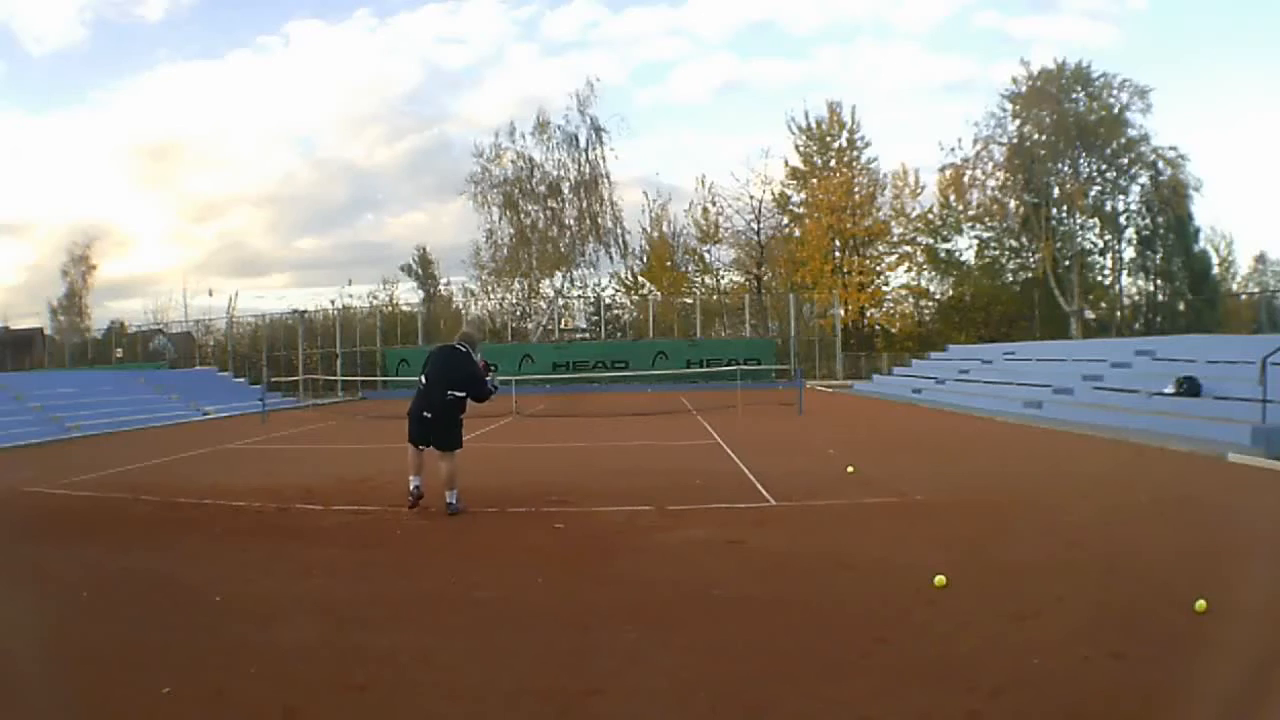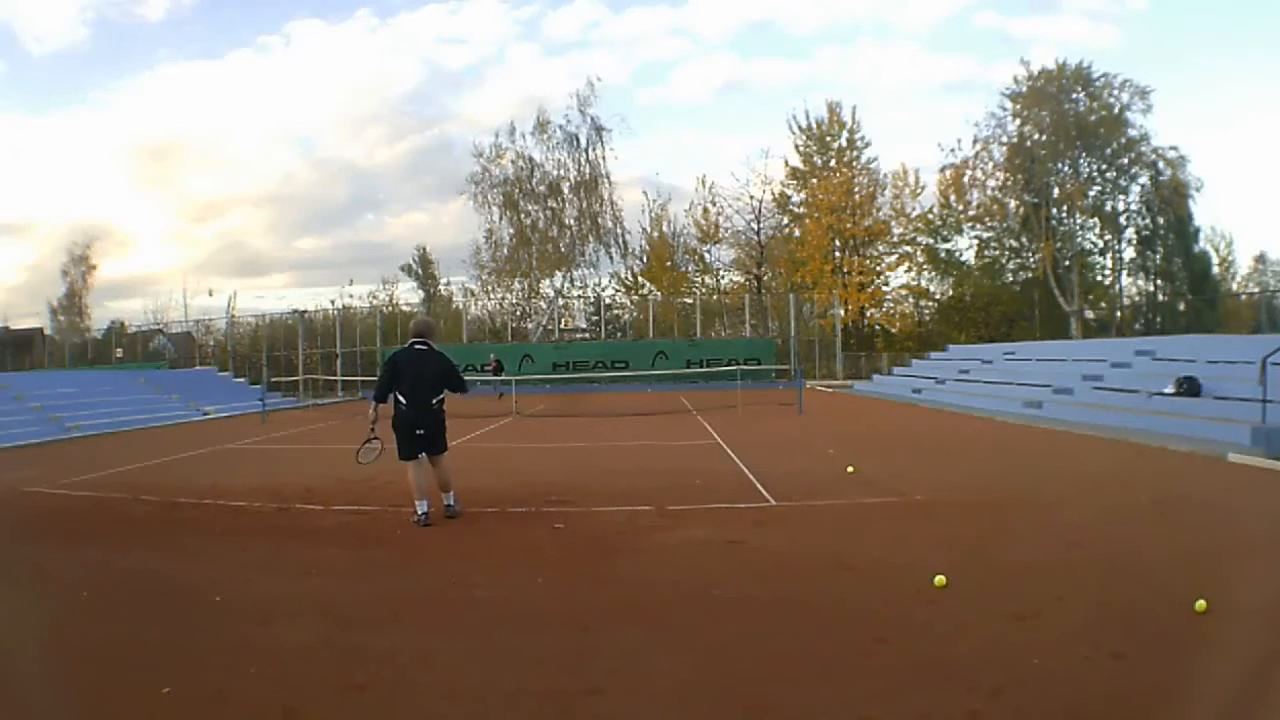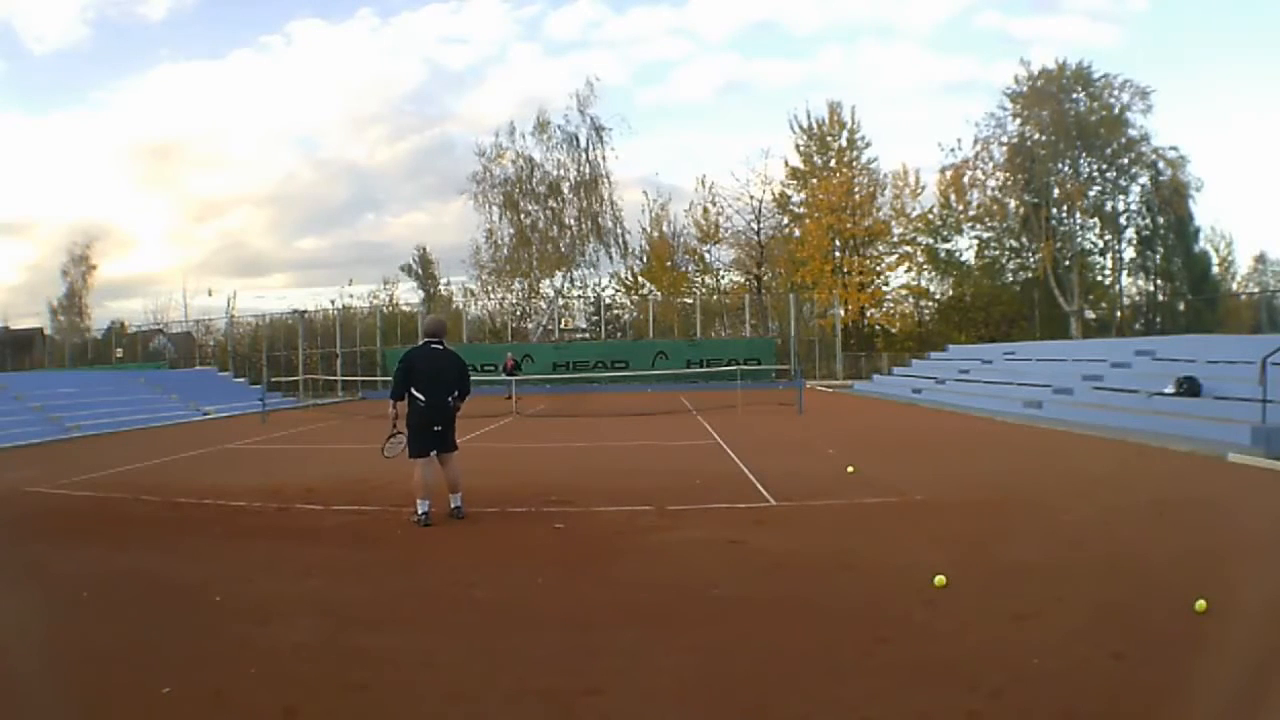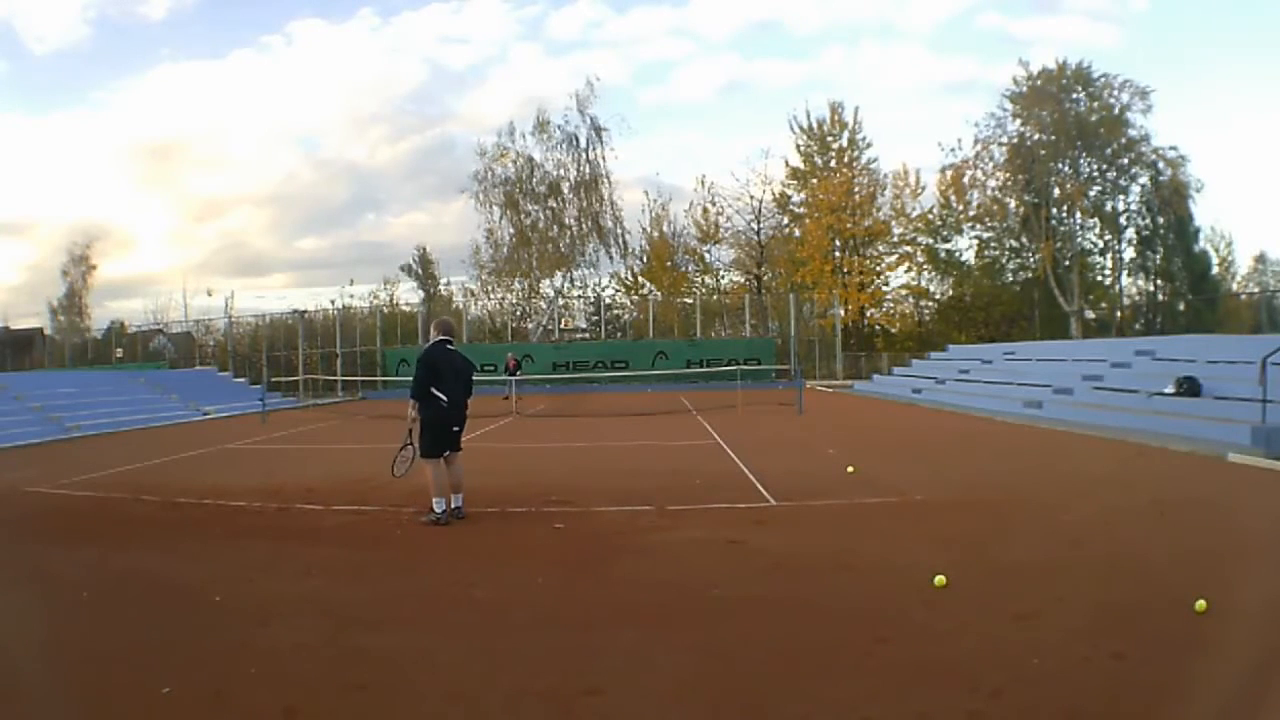
dt=0.7s
person 1, frame 1
left shoulder: (439, 351)
right shoulder: (472, 367)
left elbow: (424, 373)
right elbow: (480, 396)
right wrist: (492, 387)
left hip: (421, 407)
right hip: (448, 413)
left knee: (416, 447)
right knee: (447, 456)
left ankle: (415, 487)
right ankle: (451, 502)
person 1, frame 2
left shoulder: (397, 357)
right shoulder: (441, 359)
left elbow: (384, 385)
right elbow: (457, 384)
left wrist: (374, 408)
right wrist: (464, 388)
left hip: (406, 419)
right hip: (433, 418)
left knee: (414, 464)
right knee: (438, 461)
left ankle: (422, 512)
right ankle: (450, 504)
person 1, frame 3
left shoulder: (412, 355)
right shoulder: (454, 359)
left elbow: (399, 383)
right elbow: (464, 387)
left wrist: (393, 406)
right wrist: (455, 405)
left hip: (420, 416)
right hip: (445, 415)
left knee: (421, 463)
right knee: (448, 460)
left ankle: (423, 512)
right ankle: (457, 506)
person 1, frame 4
left shoulder: (430, 353)
right shoulder: (462, 359)
left elbow: (419, 383)
right elbow: (467, 389)
left wrist: (413, 408)
left hip: (434, 415)
right hip: (457, 414)
left knee: (432, 462)
right knee: (452, 459)
left ankle: (439, 511)
right ankle: (457, 507)
